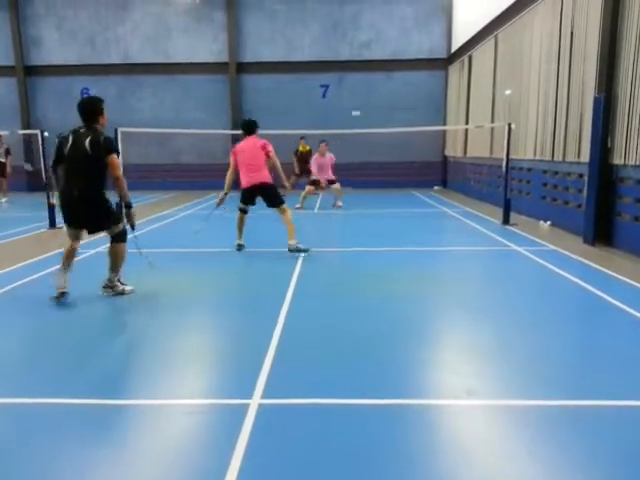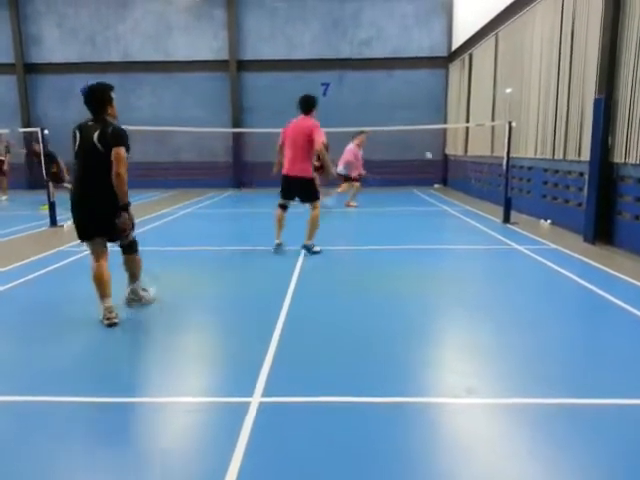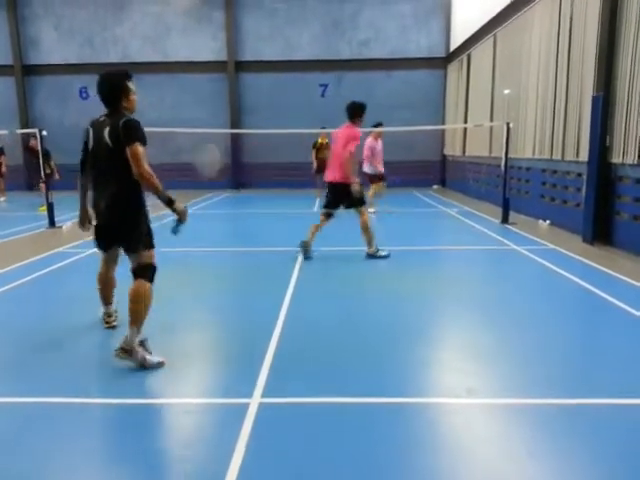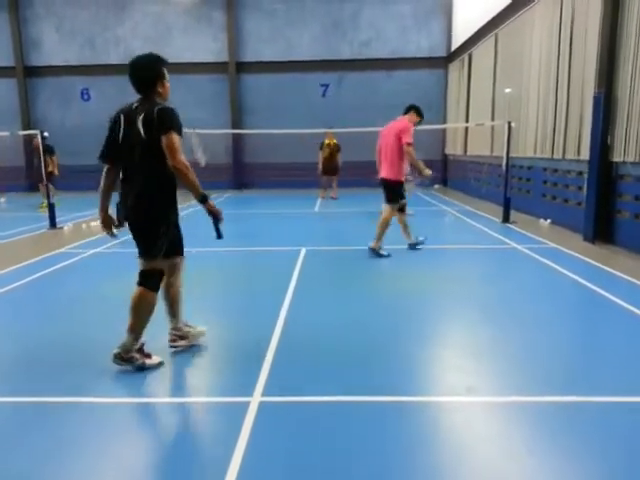
dt=0.4s
person 1, frame 1
left shoulder: (67, 138)
right shoulder: (104, 141)
left elbow: (56, 169)
right elbow: (117, 176)
left wrist: (62, 194)
right wrist: (127, 206)
left hip: (68, 198)
right hip: (93, 198)
left knee: (73, 242)
right knee: (119, 233)
left ankle: (62, 281)
right ankle: (113, 282)
person 1, frame 2
left shoulder: (78, 131)
right shoulder: (115, 133)
right elbow: (119, 172)
right wrist: (124, 208)
left hip: (81, 203)
right hip: (109, 201)
left knee: (99, 257)
right knee: (129, 245)
left ankle: (108, 309)
right ankle: (136, 291)
person 1, frame 3
left shoulder: (93, 127)
right shoulder: (129, 125)
left elbow: (84, 172)
right elbow: (142, 172)
left wrist: (84, 208)
right wrist: (171, 202)
left hip: (103, 206)
right hip: (128, 207)
left knee: (109, 260)
right knee: (144, 270)
left ankle: (108, 313)
right ankle: (131, 343)
person 1, frame 4
left shoulder: (120, 117)
right shoulder: (164, 114)
left elbow: (110, 168)
right elbow: (177, 164)
left wrist: (104, 210)
right wrist: (204, 199)
left hip: (133, 205)
right hip: (156, 206)
left knee: (174, 264)
right knee: (152, 274)
left ankle: (178, 329)
right ankle: (128, 349)
person 2, frame 1
left shoulder: (236, 148)
right shoulder: (263, 143)
left elbow: (232, 171)
right elbow: (274, 160)
left wrist: (225, 192)
right wrist: (284, 180)
left hip: (247, 184)
right hip: (264, 182)
left knee: (242, 211)
right knee: (285, 211)
left ankle: (239, 241)
right ankle: (292, 243)
person 2, frame 2
left shoulder: (289, 125)
right shoulder: (314, 125)
left elbow: (280, 147)
right elbow: (319, 149)
left wrist: (277, 165)
right wrist: (330, 168)
left hip: (288, 173)
right hip: (305, 174)
left knee: (282, 206)
right knee: (315, 207)
left ankle: (278, 241)
right ankle: (308, 243)
person 2, frame 3
left shoulder: (339, 131)
right shoulder: (355, 133)
right elbow: (348, 157)
right wrist: (354, 182)
left hip: (332, 179)
right hip: (345, 180)
left knee: (327, 214)
right knee: (362, 213)
left ankle: (307, 242)
right ankle: (372, 250)
person 2, frame 4
left shoulder: (388, 127)
right shoulder: (406, 126)
left elbow: (379, 151)
right elbow: (408, 151)
left wrist: (381, 170)
right wrist: (423, 169)
left hip: (385, 174)
right hip: (394, 176)
left knee: (401, 206)
right knee: (390, 210)
left ankle: (410, 240)
right ankle: (375, 245)
